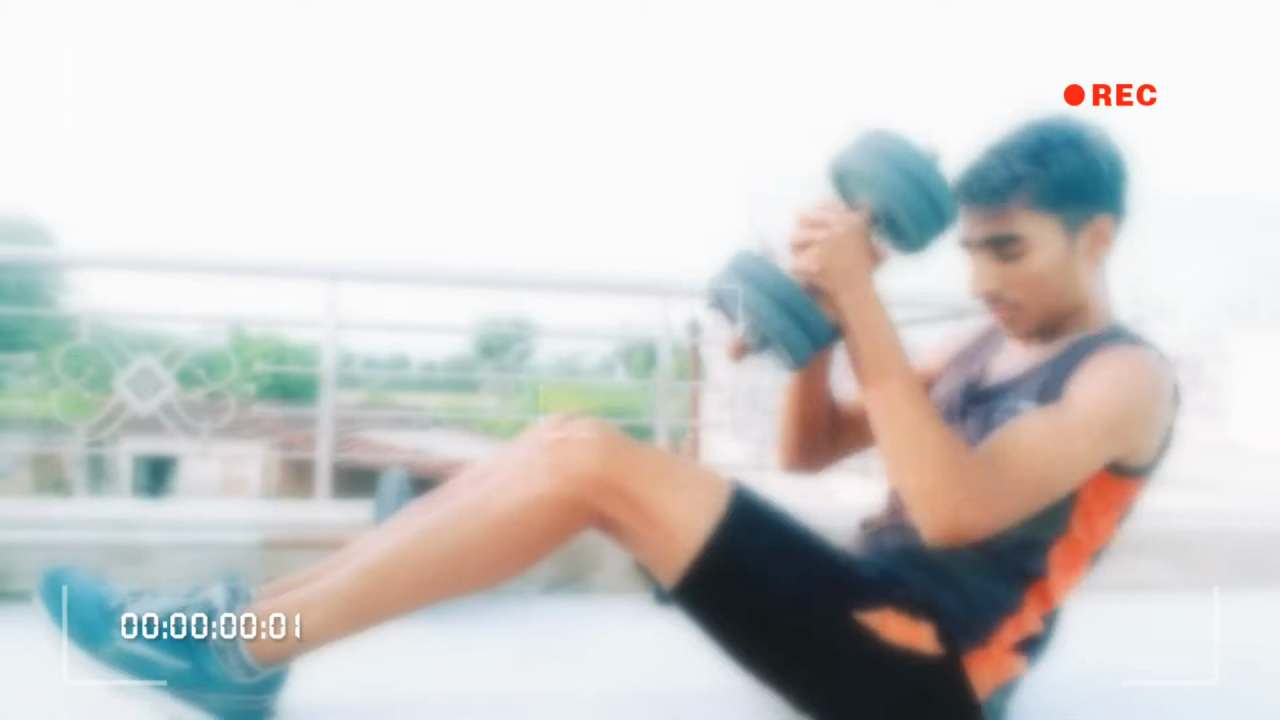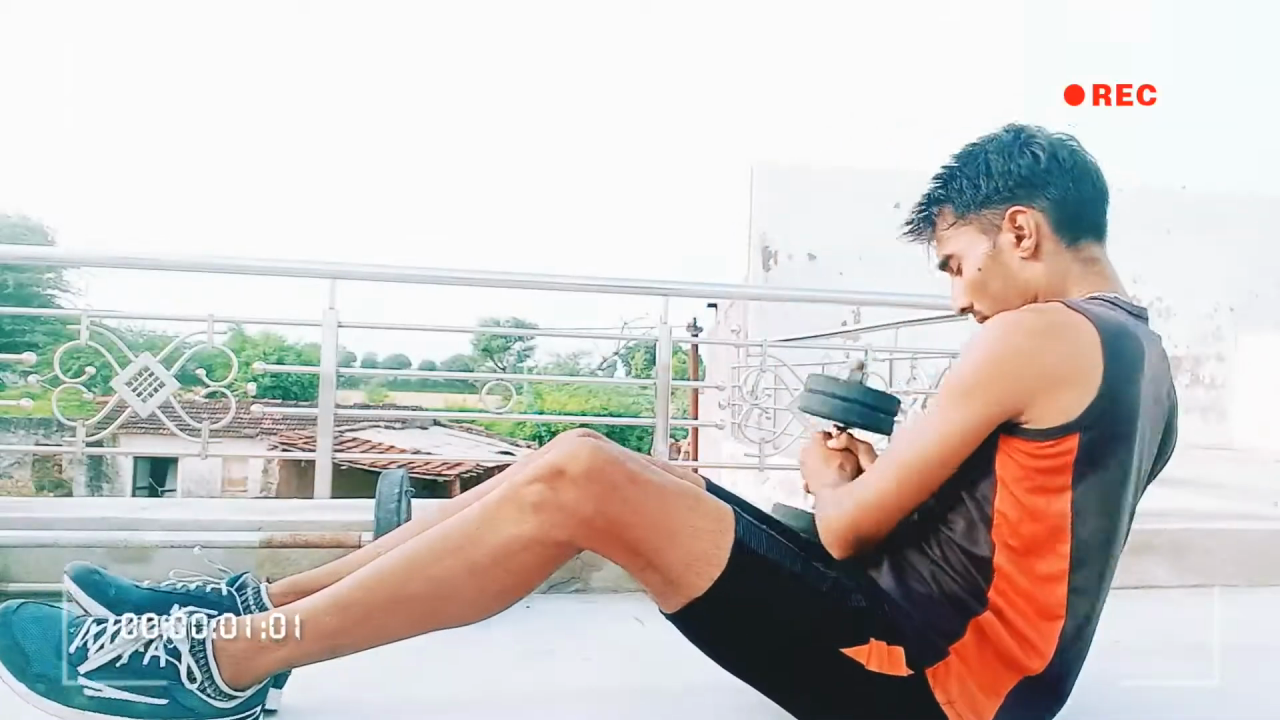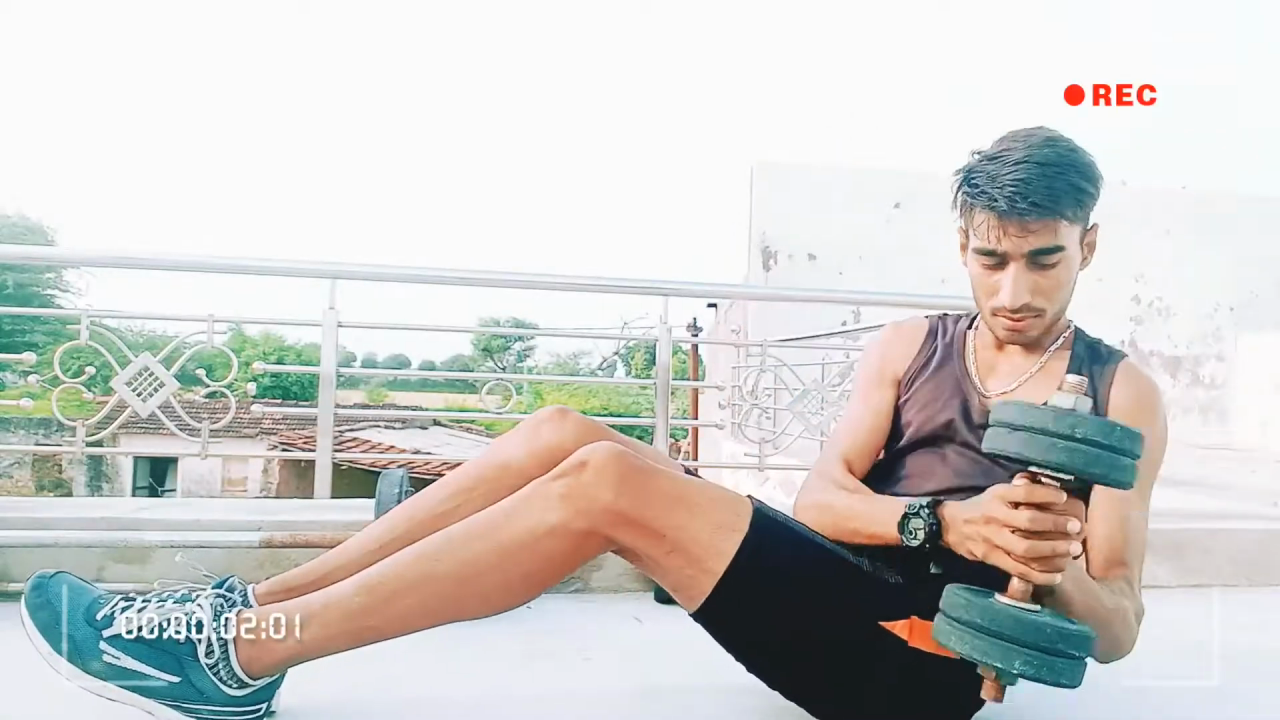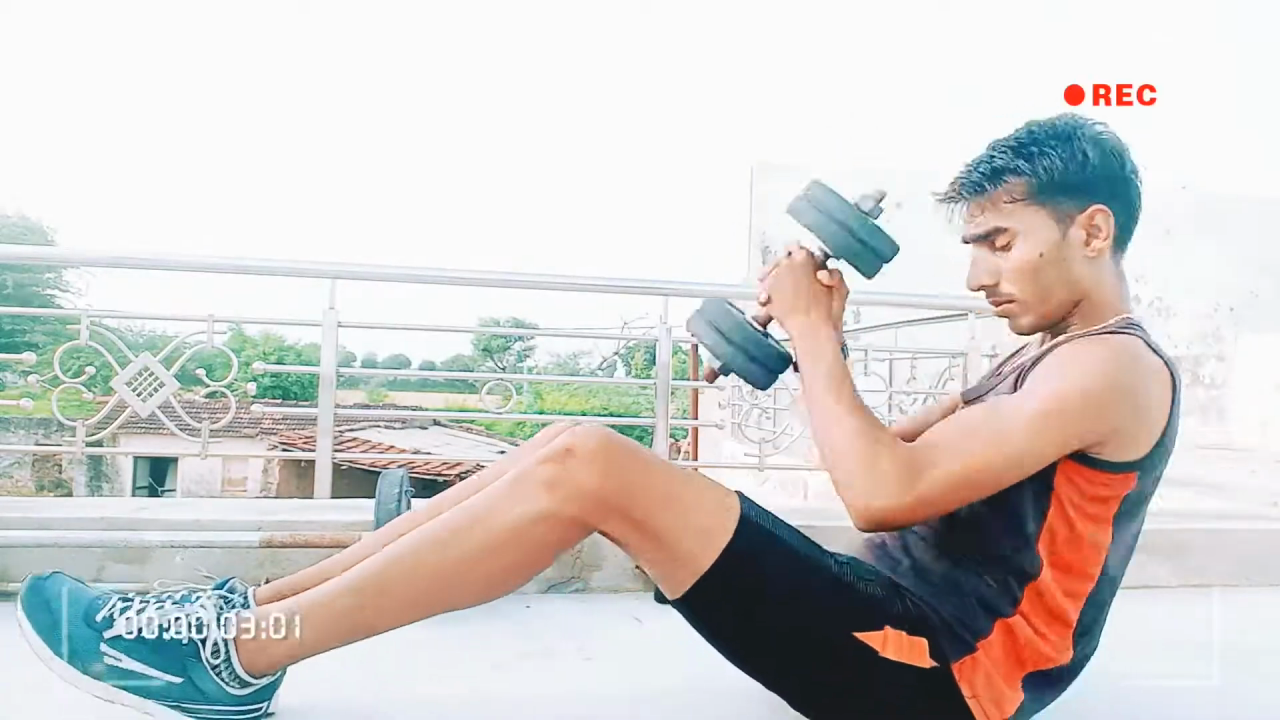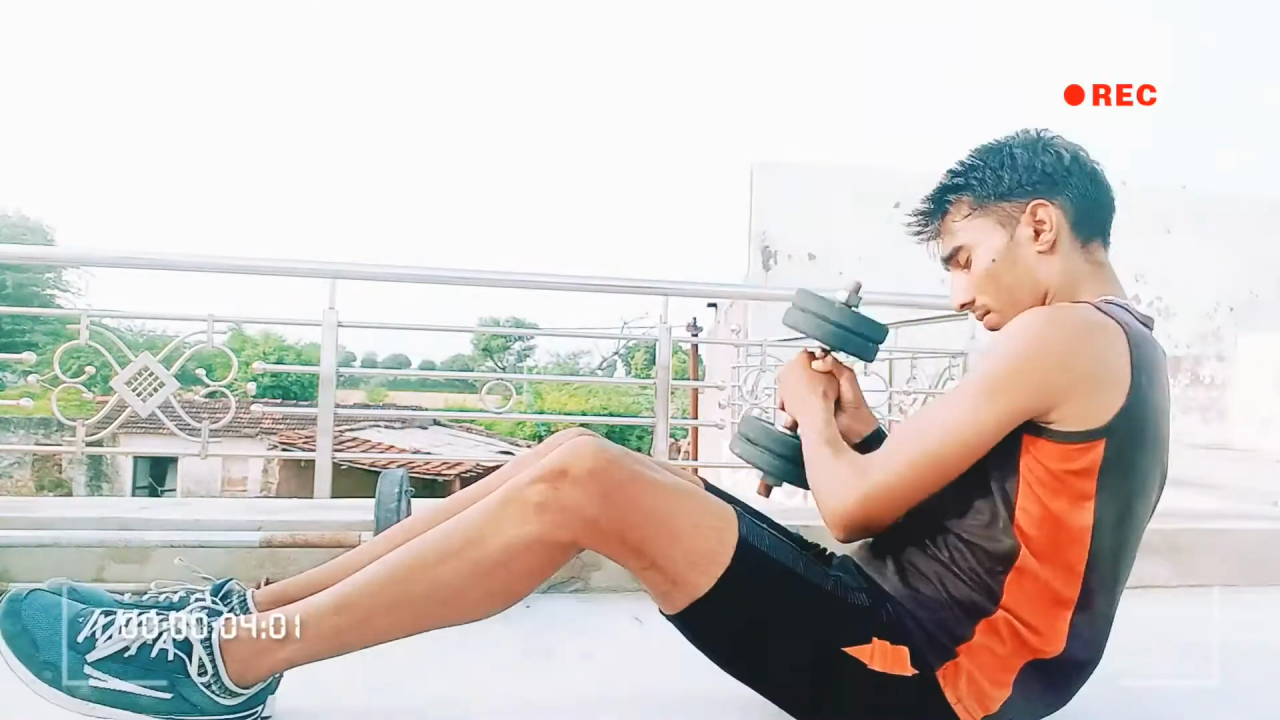
dt=1s
person 1, frame 1
left shoulder: (1125, 379)
right shoulder: (991, 348)
left elbow: (948, 506)
right elbow: (804, 451)
left wrist: (860, 303)
right wrist: (814, 327)
right hip: (866, 617)
left knee: (587, 458)
right knee: (565, 445)
right ankle: (253, 612)
person 1, frame 2
left shoulder: (1040, 337)
right shoulder: (1132, 357)
left elbow: (848, 524)
left wrist: (831, 479)
right wrist: (887, 478)
left knee: (575, 490)
right knee: (581, 464)
right ankle: (260, 604)
person 1, frame 3
left shoulder: (1122, 392)
right shoulder: (911, 346)
left elbow: (1117, 624)
right elbow: (820, 498)
left wrist: (1058, 576)
right wrist: (948, 522)
right hip: (848, 602)
left knee: (604, 486)
right knee: (561, 432)
right ankle: (250, 606)
person 1, frame 4
left shoulder: (1110, 367)
right shoulder: (1061, 353)
left elbow: (882, 493)
right elbow: (915, 474)
left wrist: (816, 342)
right wrist: (819, 344)
right hip: (900, 626)
left knee: (589, 467)
right knee: (569, 450)
right ankle: (257, 606)
person 1, frame 5
left shoulder: (1063, 338)
right shoulder: (1113, 354)
left elbow: (850, 507)
left wrist: (813, 411)
right wrist: (855, 427)
left knee: (577, 487)
right knee: (580, 462)
right ankle: (247, 610)
